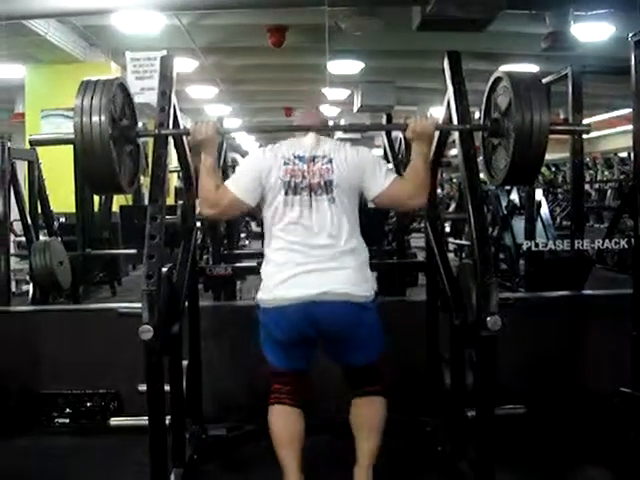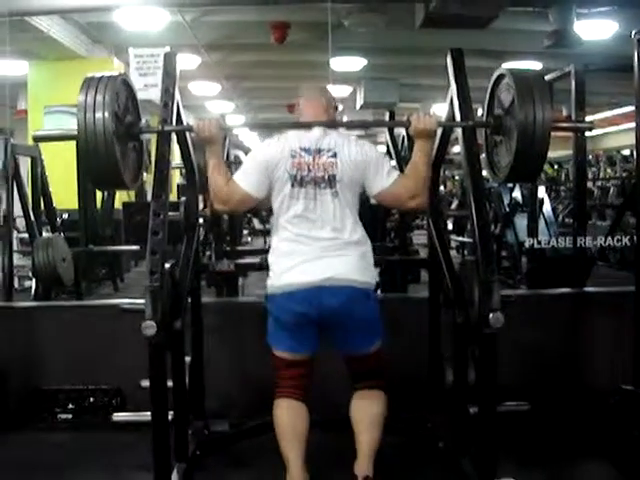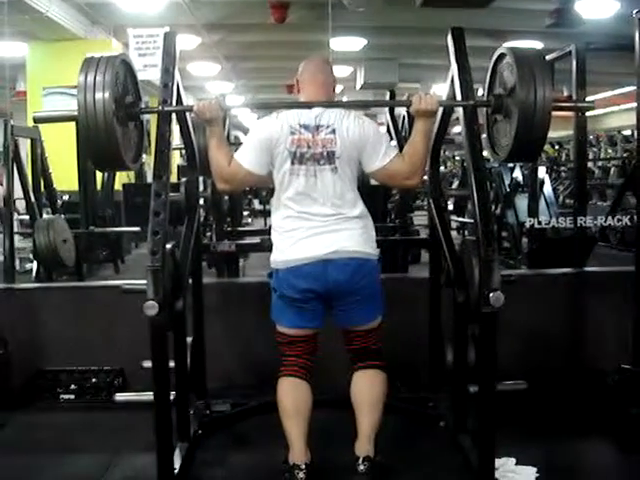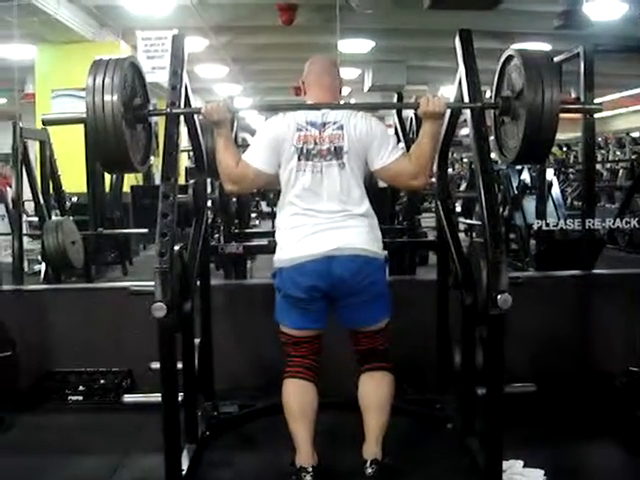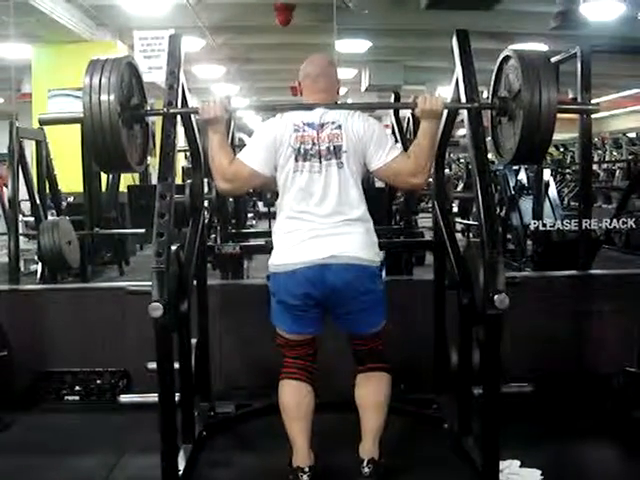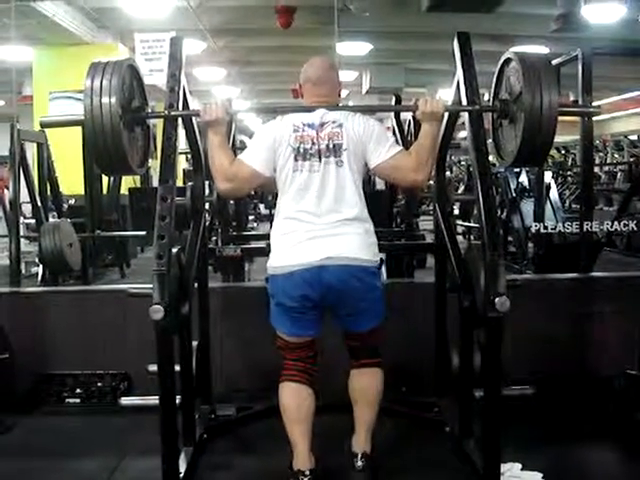
dt=0.3s
person 1, frame 1
left shoulder: (265, 158)
right shoulder: (355, 156)
left elbow: (212, 206)
right elbow: (414, 197)
left wrist: (207, 151)
right wrist: (421, 144)
left hip: (282, 300)
right hip: (348, 297)
left knee: (285, 390)
right knee: (367, 384)
person 1, frame 2
left shoulder: (271, 150)
right shoulder: (359, 150)
left elbow: (225, 201)
right elbow: (412, 197)
left wrist: (213, 148)
right wrist: (423, 143)
left hip: (290, 288)
right hip: (351, 284)
left knee: (291, 383)
right knee: (367, 377)
person 1, frame 3
left shoulder: (271, 127)
right shoulder: (358, 125)
left elbow: (227, 179)
right elbow: (408, 176)
left wrist: (214, 127)
right wrist: (424, 121)
left hip: (294, 263)
right hip: (353, 259)
left knee: (295, 362)
right knee: (367, 356)
person 1, frame 4
left shoulder: (278, 127)
right shoulder: (364, 125)
left elbow: (235, 181)
right elbow: (415, 176)
left wrist: (221, 129)
right wrist: (431, 123)
left hip: (298, 261)
right hip: (359, 257)
left knee: (300, 362)
right knee: (374, 357)
person 1, frame 5
left shoulder: (275, 129)
right shoulder: (362, 126)
left elbow: (228, 180)
right elbow: (414, 175)
left wrist: (215, 128)
right wrist: (429, 121)
left hip: (292, 266)
right hip: (354, 263)
left knee: (296, 364)
right knee: (371, 358)
person 1, frame 6
left shoulder: (276, 130)
right shoulder: (362, 127)
left elbow: (228, 182)
right elbow: (415, 174)
left wrist: (216, 131)
right wrist: (430, 124)
left hip: (292, 268)
right hip: (354, 264)
left knee: (296, 365)
right knee: (365, 354)
